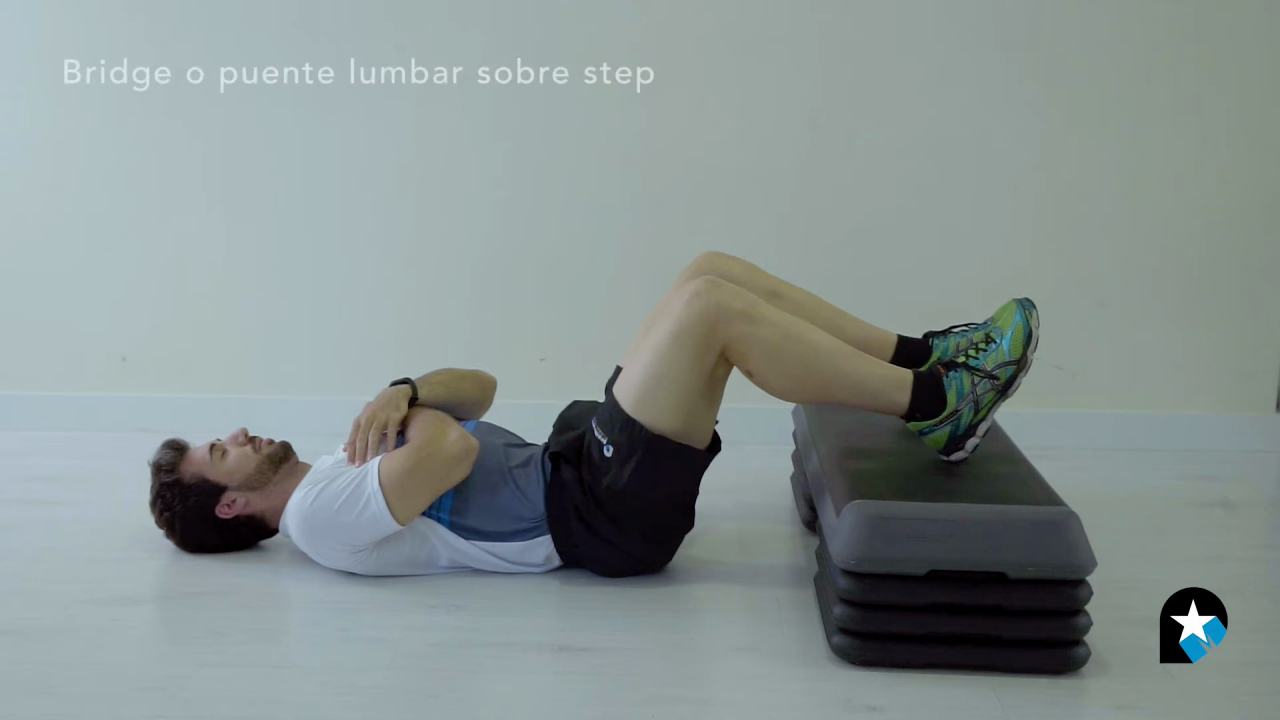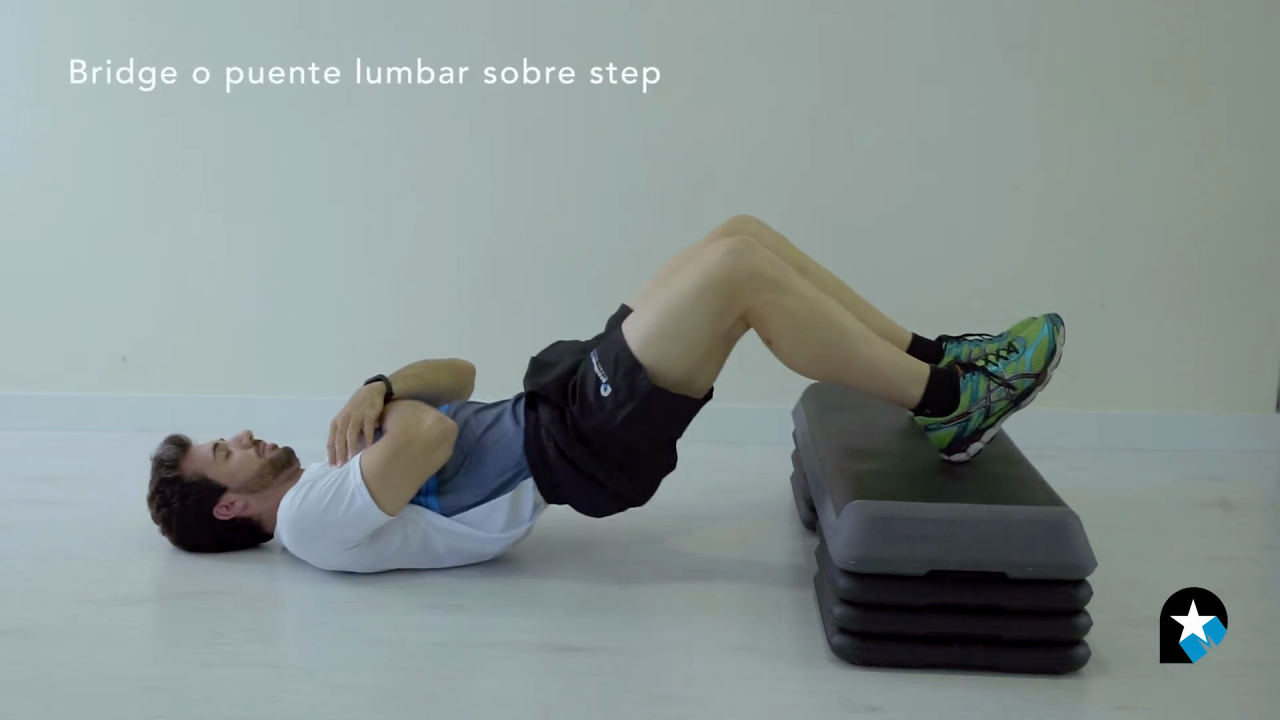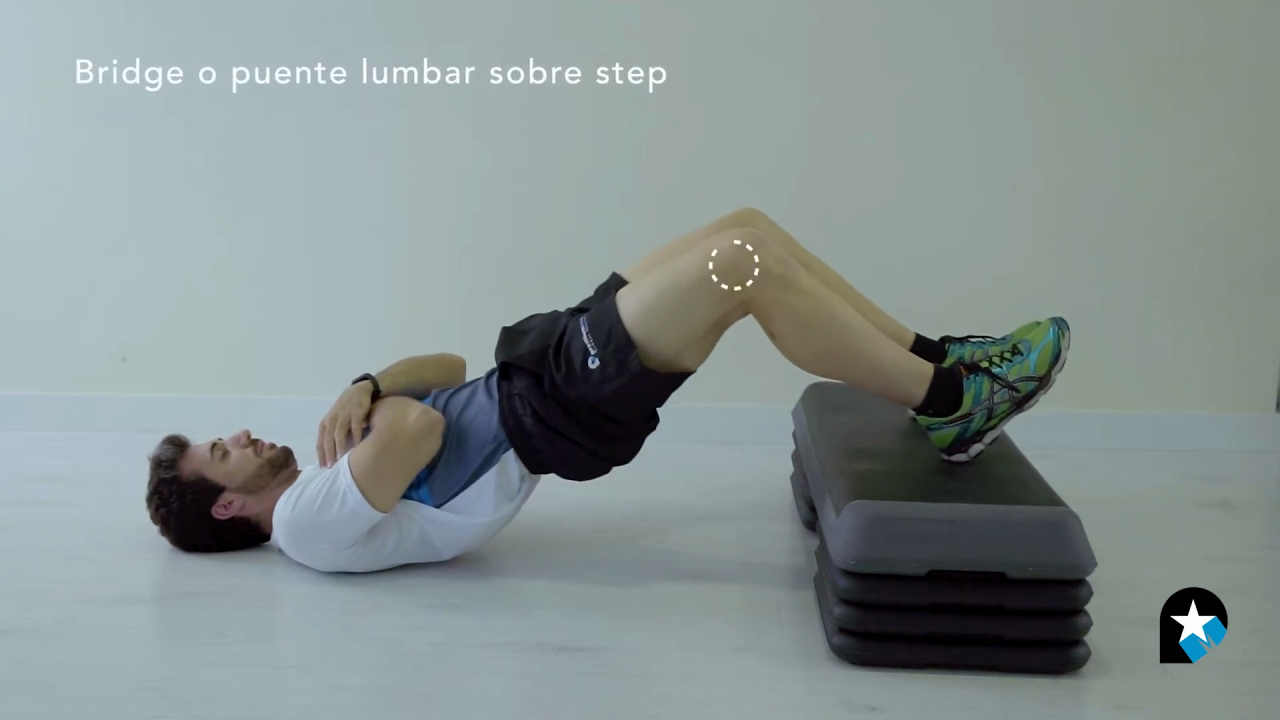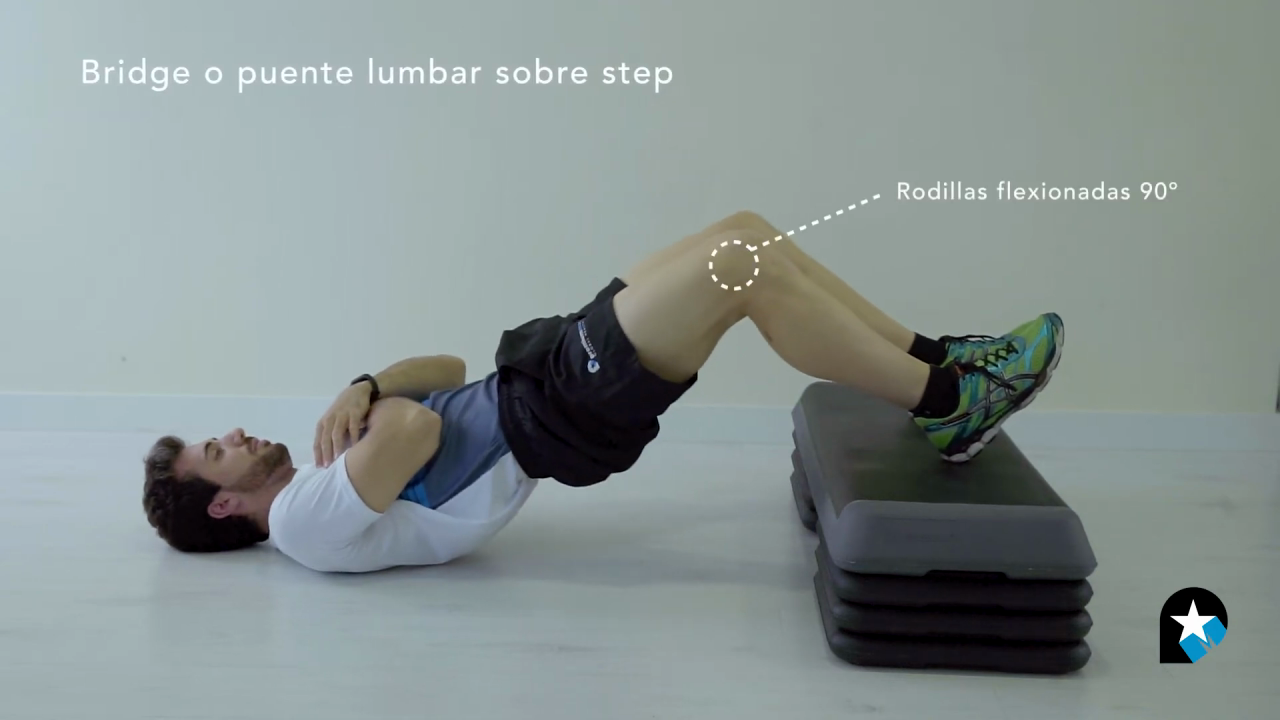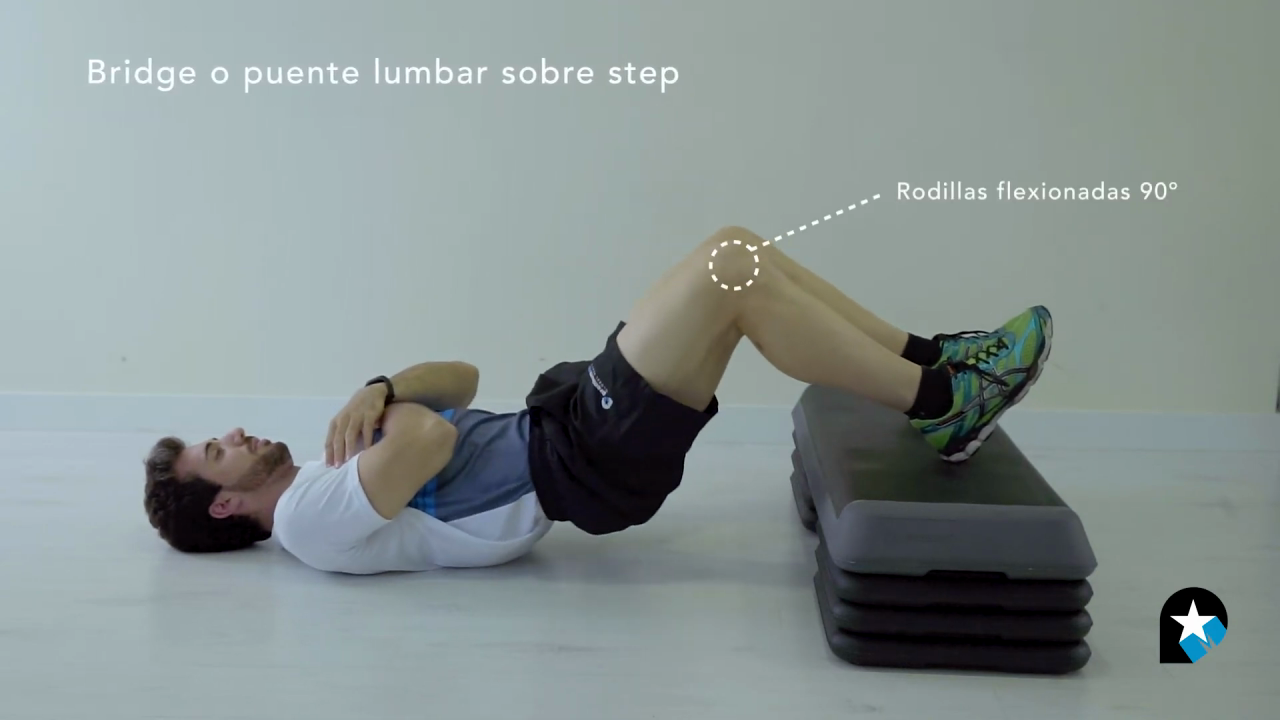
dt=1s
person 1, frame 1
left shoulder: (345, 471)
right shoulder: (324, 516)
left elbow: (481, 385)
right elbow: (452, 452)
left wrist: (399, 392)
right wrist: (410, 409)
left hip: (574, 468)
right hip: (598, 511)
left knee: (711, 272)
right knee: (708, 306)
left ankle: (920, 358)
right ankle: (937, 405)
person 1, frame 2
left shoulder: (333, 473)
right shoulder: (316, 520)
left elbow: (458, 375)
right elbow: (431, 438)
left wrist: (373, 391)
right wrist: (392, 407)
left hip: (560, 412)
right hip: (579, 447)
left knee: (741, 237)
right knee: (739, 268)
left ankle: (931, 361)
right ankle: (946, 407)
person 1, frame 3
left shoulder: (330, 470)
right shoulder: (311, 523)
left elbow: (447, 367)
right elbow: (416, 433)
left wrist: (361, 390)
right wrist: (378, 405)
left hip: (544, 376)
right hip: (557, 410)
left knee: (745, 232)
right knee: (746, 264)
left ankle: (931, 360)
right ankle: (947, 407)
person 1, frame 4
left shoulder: (324, 467)
right shoulder: (307, 521)
left elbow: (446, 369)
right elbow: (414, 434)
left wrist: (358, 391)
right wrist: (374, 405)
left hip: (542, 384)
right hip: (557, 414)
left knee: (745, 235)
right knee: (745, 264)
left ankle: (931, 359)
right ankle: (945, 407)
person 1, frame 5
left shoulder: (326, 475)
right shoulder: (315, 519)
left elbow: (463, 377)
right elbow: (426, 441)
left wrist: (373, 390)
right wrist: (392, 406)
left hip: (561, 428)
right hip: (580, 465)
left knee: (733, 254)
right knee: (734, 272)
left ankle: (928, 363)
right ankle: (941, 407)
